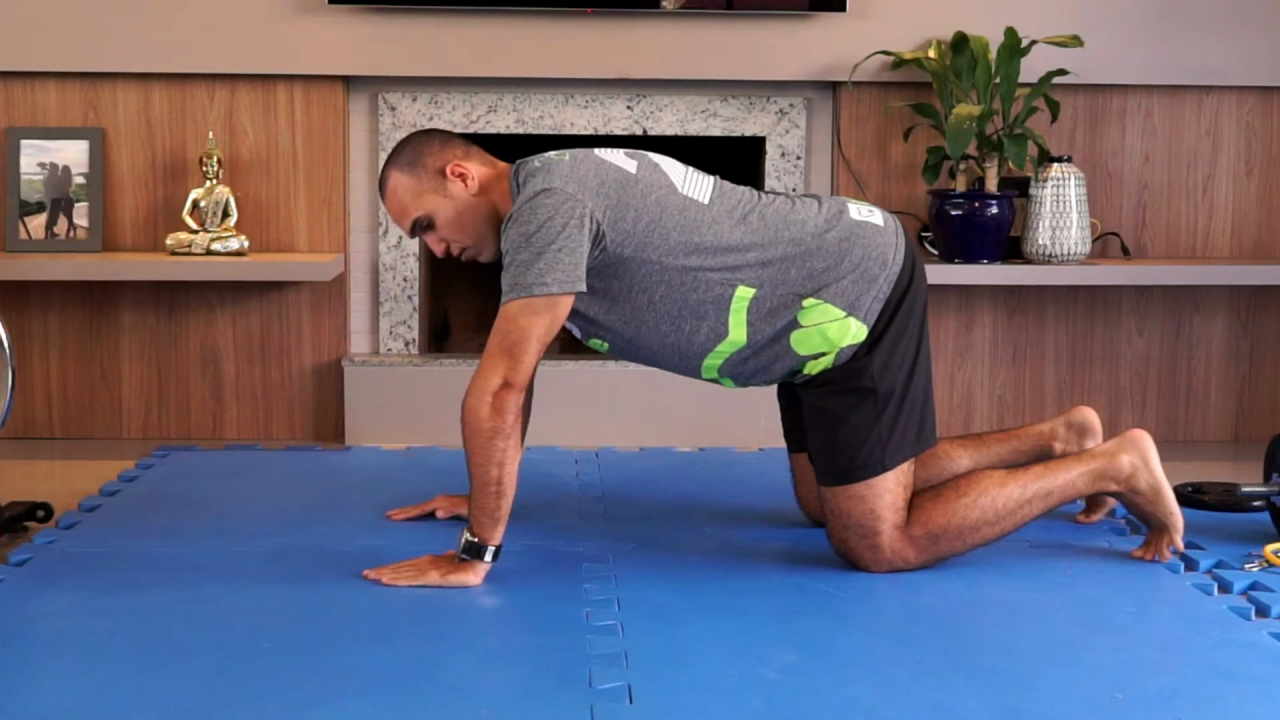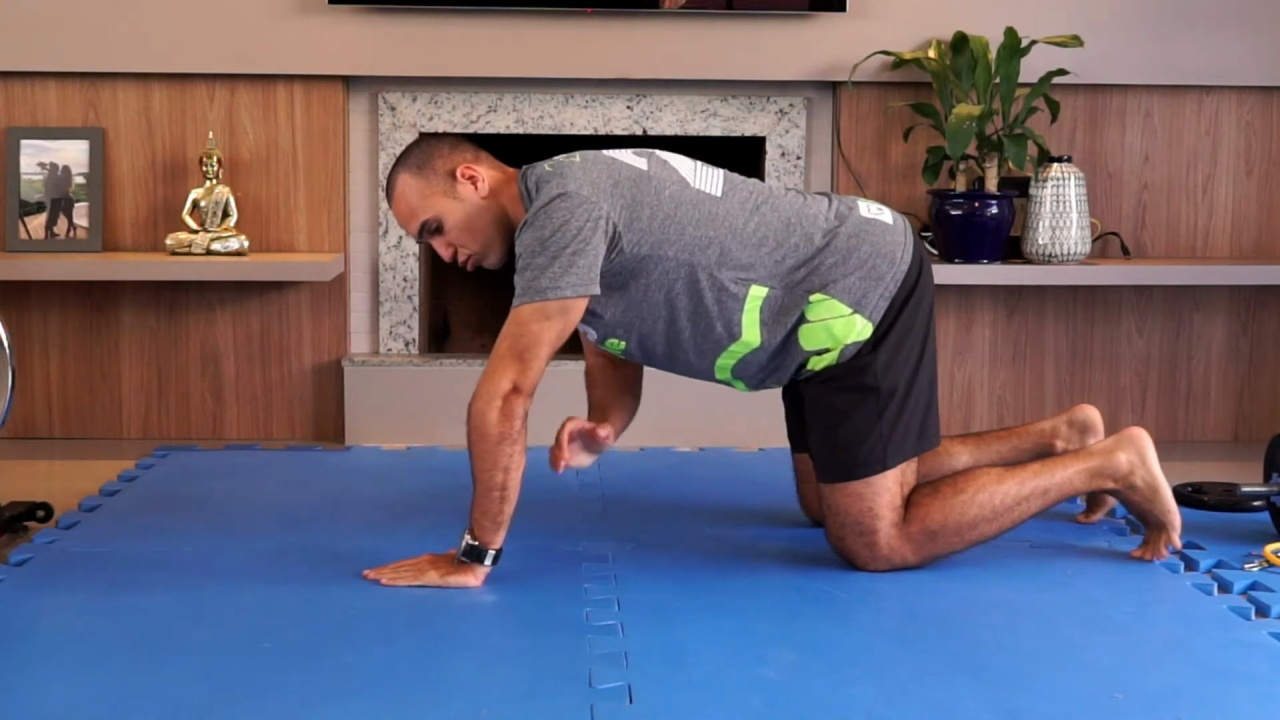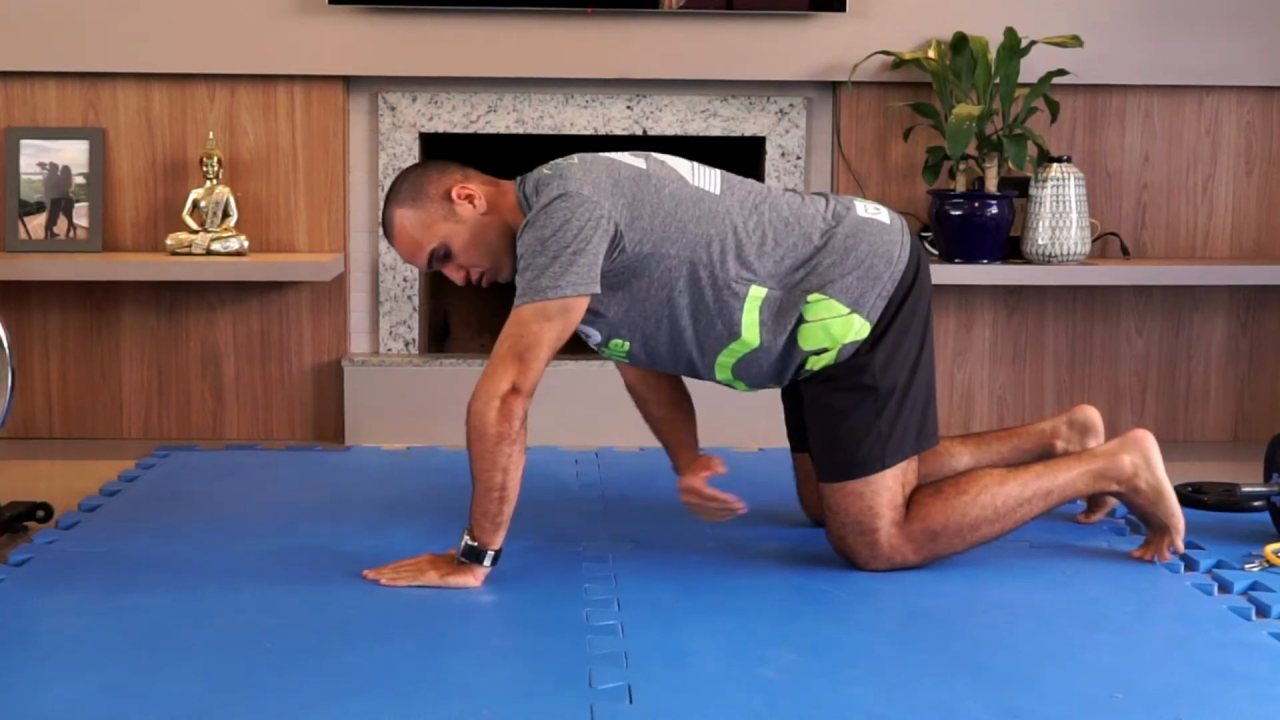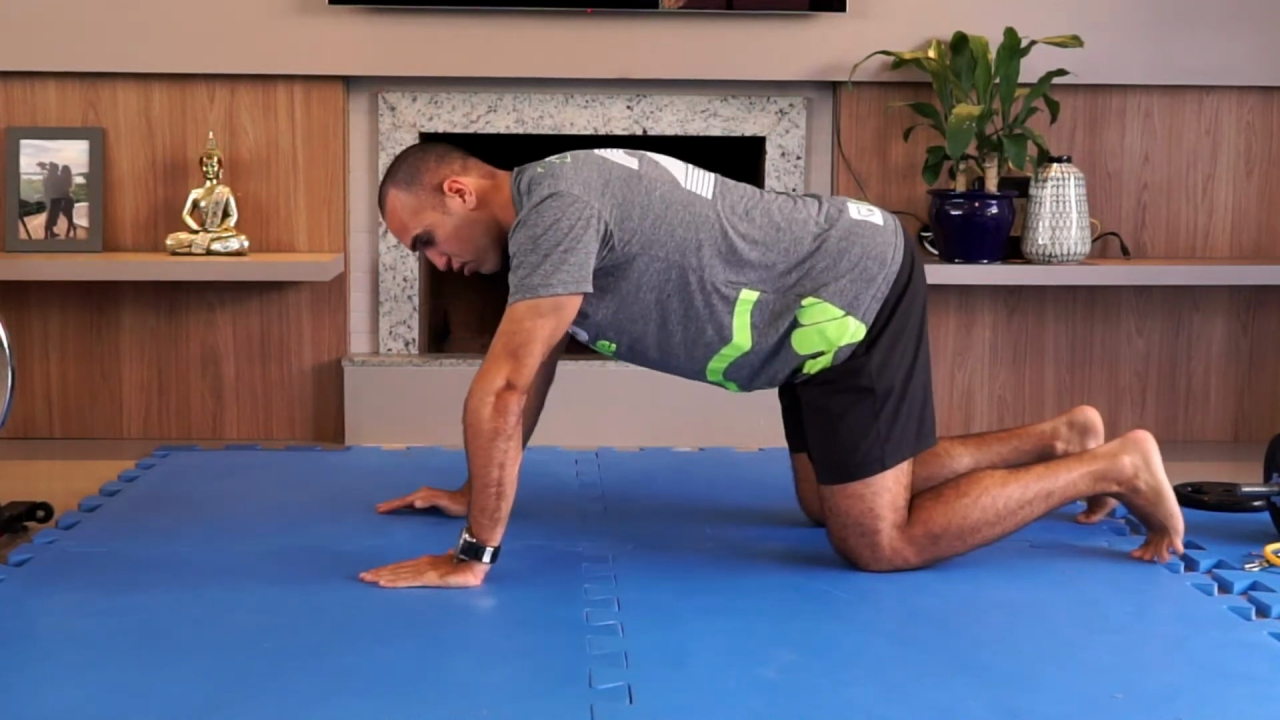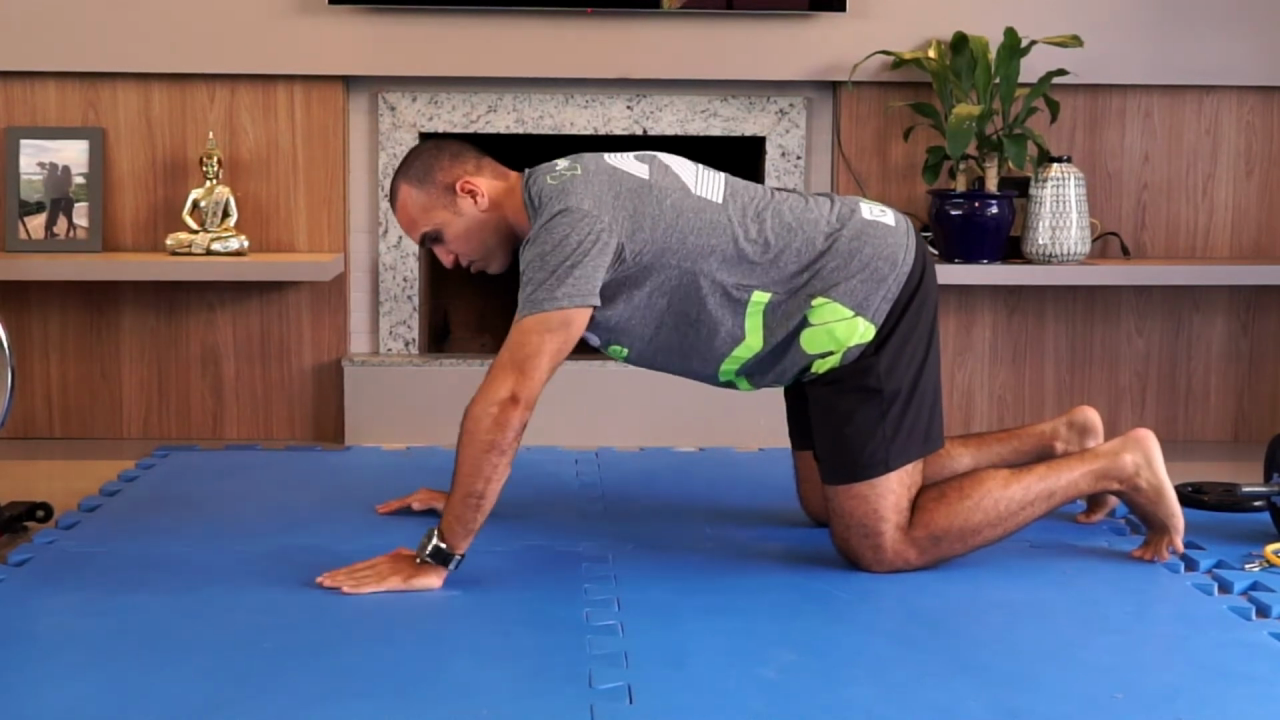
dt=1s
person 1, frame 1
left shoulder: (544, 204)
right shoulder: (548, 202)
left elbow: (496, 388)
right elbow: (517, 379)
left wrist: (476, 551)
right wrist: (482, 495)
left hip: (854, 290)
right hip: (830, 294)
left knee: (877, 541)
right knee: (828, 501)
left ankle: (1112, 464)
right ankle: (1057, 437)
person 1, frame 2
left shoulder: (560, 206)
right shoulder: (561, 216)
left elbow: (504, 393)
right elbow: (615, 358)
left wrist: (475, 555)
right wrist: (600, 428)
left hip: (860, 287)
right hip: (841, 284)
left knee: (877, 539)
right knee: (829, 503)
left ankle: (1110, 463)
right ankle: (1059, 436)
person 1, frame 3
left shoulder: (561, 211)
right shoulder: (560, 223)
left elbow: (503, 395)
right elbow: (644, 352)
left wrist: (474, 554)
right wrist: (687, 464)
left hip: (855, 286)
right hip: (838, 283)
left knee: (877, 538)
right knee: (827, 502)
left ankle: (1115, 464)
right ankle: (1061, 436)
person 1, frame 4
left shoulder: (553, 207)
right shoulder: (548, 211)
left elbow: (501, 389)
right elbow: (531, 378)
left wrist: (474, 552)
right wrist: (472, 491)
left hip: (850, 286)
right hip: (835, 282)
left knee: (879, 540)
right knee: (829, 500)
left ankle: (1114, 466)
right ankle: (1058, 437)
person 1, frame 5
left shoulder: (569, 217)
right shoulder: (555, 203)
left elbow: (509, 401)
right elbow: (513, 376)
left wrist: (439, 555)
right wrist: (460, 493)
left hip: (863, 286)
right hip: (847, 281)
left knee: (882, 542)
right knee: (830, 502)
left ankle: (1115, 464)
right ankle: (1061, 438)
